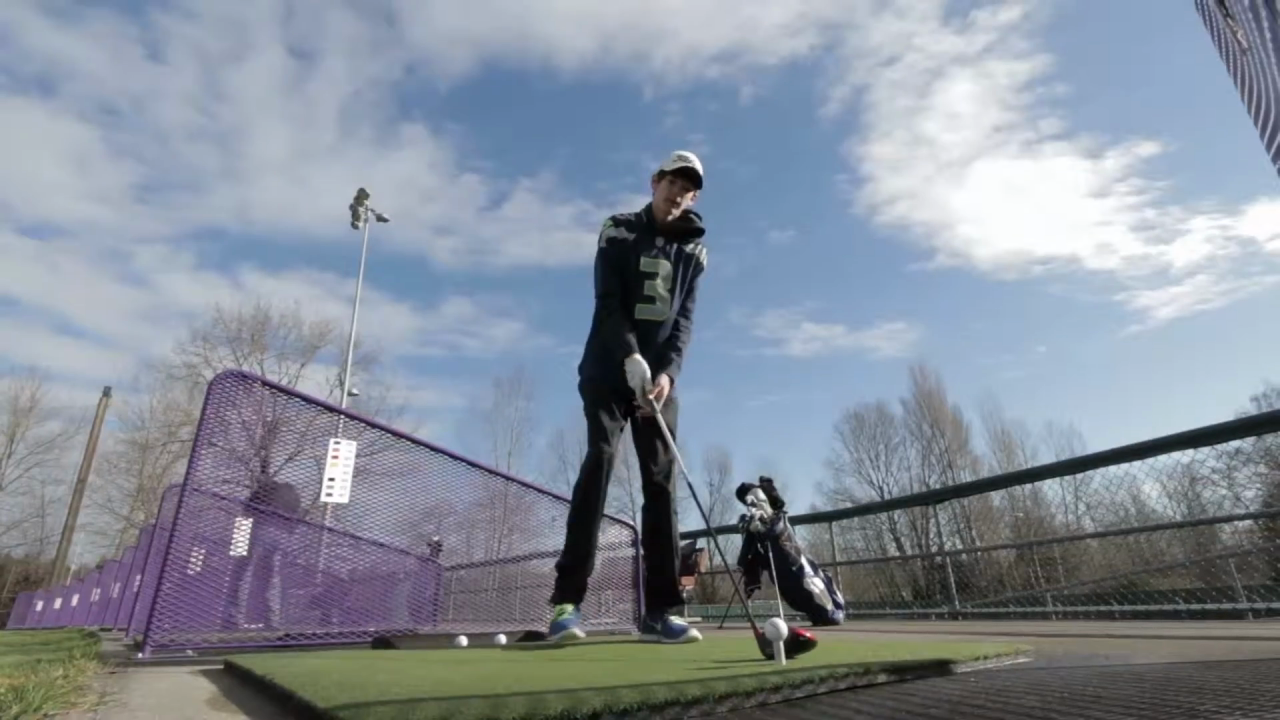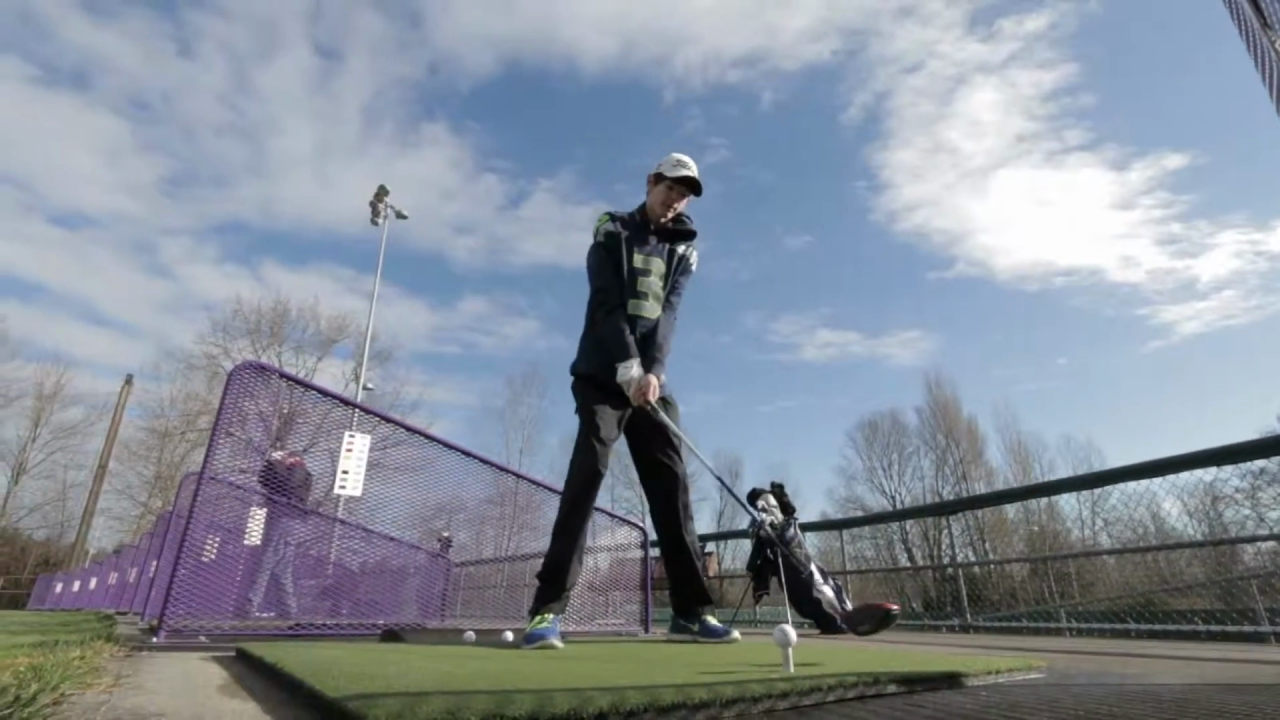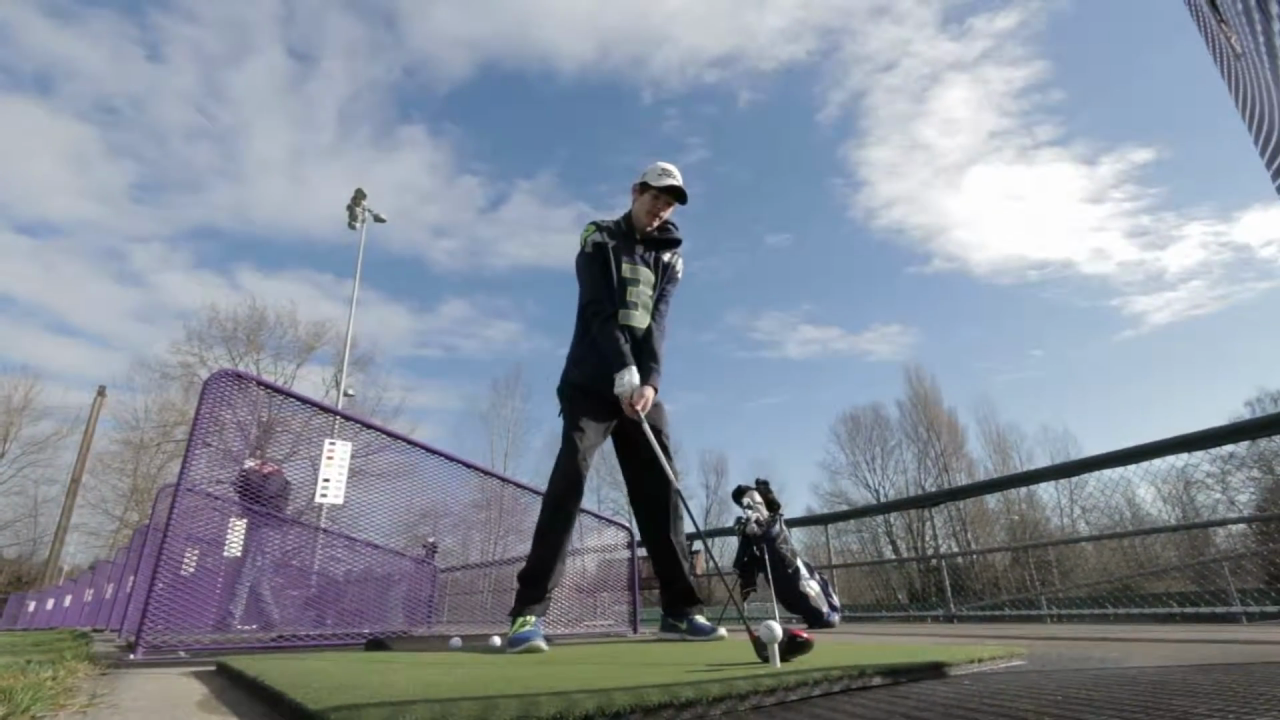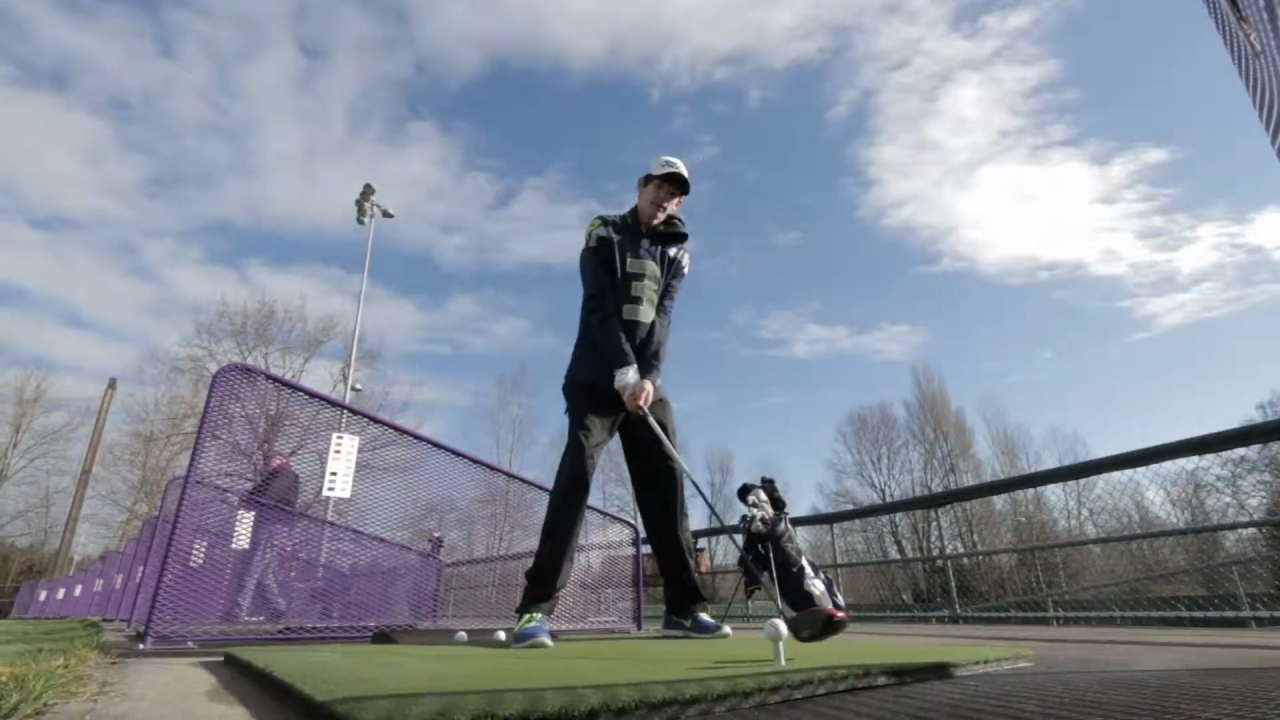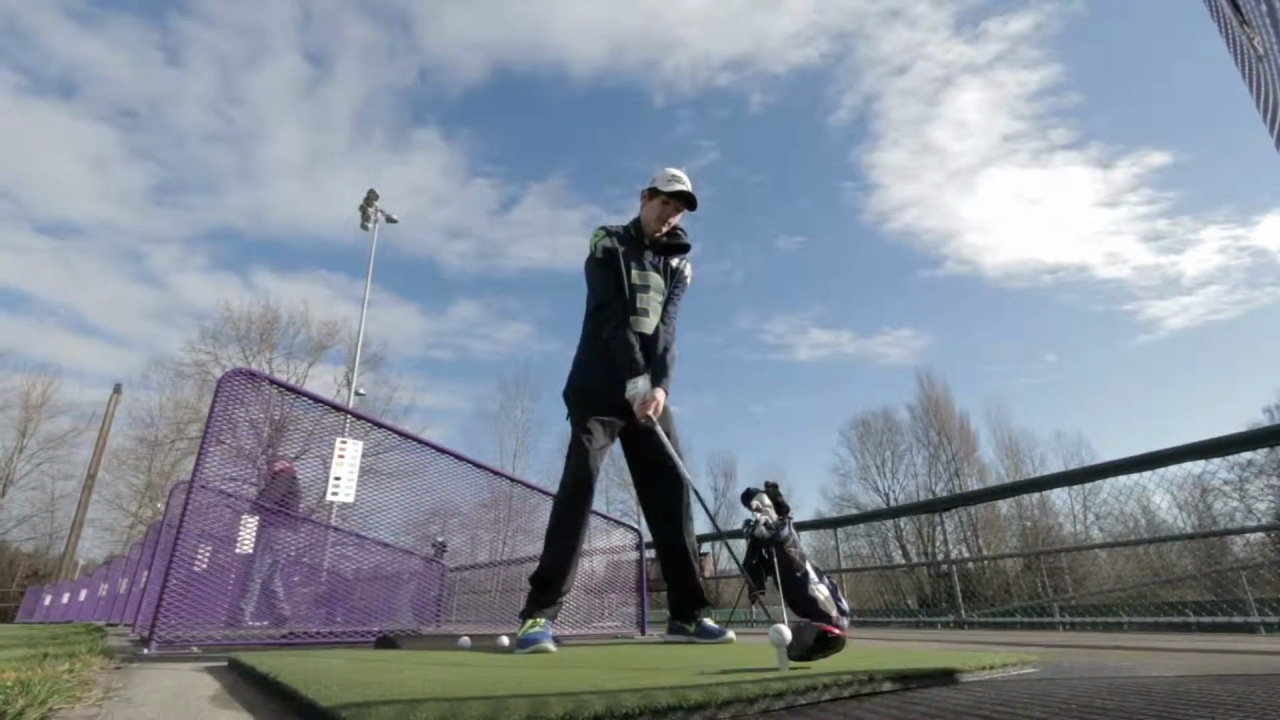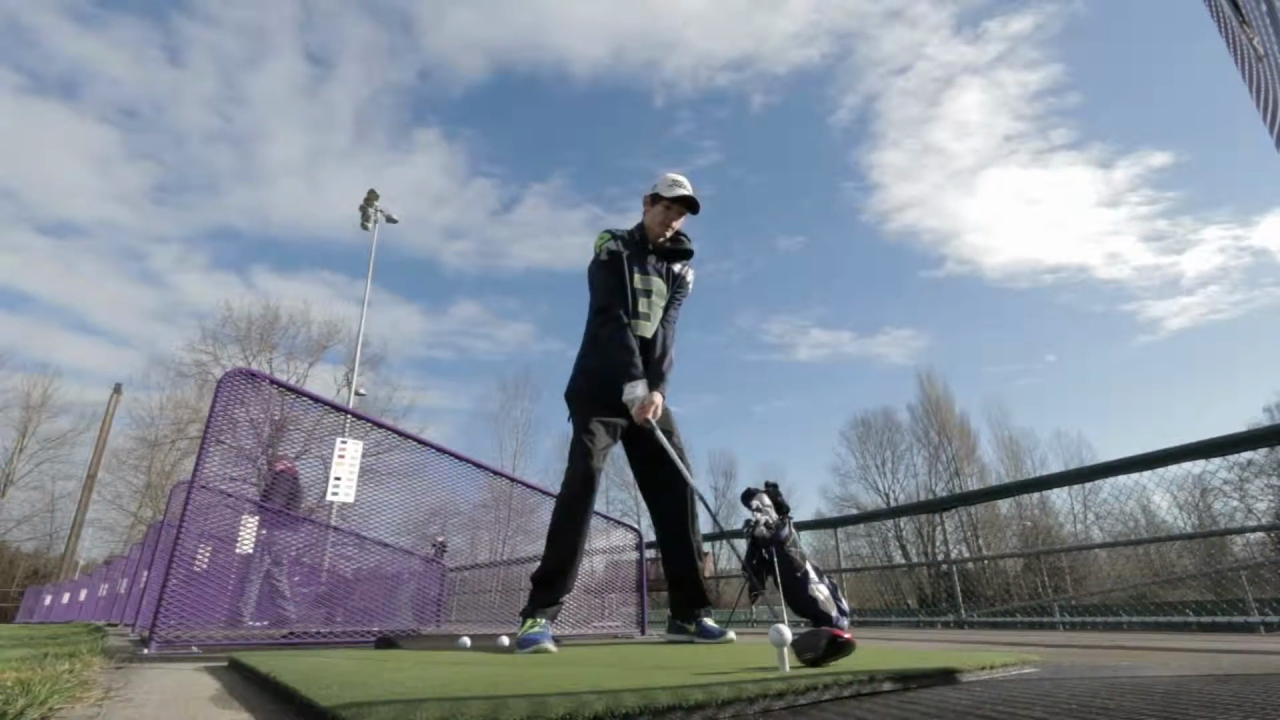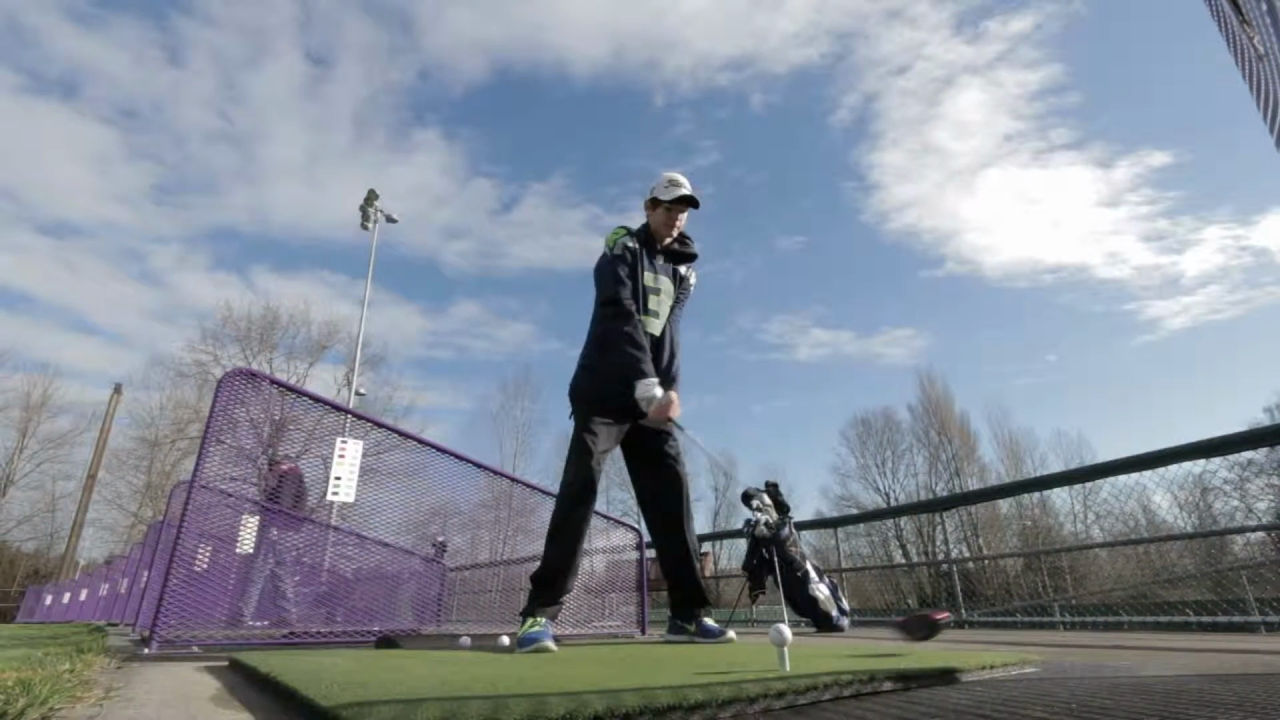
dt=0.7s
person 1, frame 1
left shoulder: (693, 250)
right shoulder: (619, 232)
left elbow: (684, 320)
right elbow: (608, 303)
left wrist: (667, 373)
right wrist: (631, 358)
left hip: (660, 381)
right hip: (608, 374)
left knee: (661, 483)
right knee: (599, 463)
left ankle: (660, 609)
right ankle: (569, 599)
person 1, frame 2
left shoulder: (684, 249)
right shoulder: (612, 230)
left elbow: (668, 313)
right elbow: (607, 302)
left wrist: (653, 372)
right wrist: (628, 365)
left hip: (652, 379)
right hip: (602, 374)
left knee: (671, 484)
right knee: (588, 469)
left ankle: (689, 609)
right ankle: (548, 609)
person 1, frame 3
left shoulder: (669, 257)
right shoulder: (599, 239)
left elbow: (657, 322)
right elbow: (600, 313)
left wrist: (649, 382)
right wrist: (624, 376)
left hip: (641, 388)
right hip: (591, 384)
left knee: (661, 490)
right knee: (570, 477)
left ankle: (679, 610)
right ankle: (529, 611)
person 1, frame 4
left shoulder: (676, 252)
right shoulder: (605, 233)
left elbow: (661, 317)
right elbow: (602, 307)
left wrist: (649, 377)
right wrist: (624, 372)
left hip: (647, 382)
right hip: (596, 378)
left knee: (667, 485)
right knee: (577, 474)
left ankle: (683, 607)
right ankle: (536, 608)
person 1, frame 5
left shoulder: (677, 262)
right shoulder: (608, 244)
left elbow: (664, 326)
right elbow: (612, 318)
left wrist: (660, 385)
right wrist: (637, 380)
left hip: (649, 390)
right hip: (598, 386)
left knee: (671, 489)
right knee: (581, 477)
left ankle: (687, 613)
right ankle: (539, 613)
person 1, frame 6
left shoulder: (680, 268)
right shoulder: (613, 248)
left elbow: (665, 331)
right elbow: (614, 321)
left wrist: (656, 390)
right wrist: (633, 386)
left hip: (649, 393)
right hip: (600, 390)
left knee: (677, 489)
right knee: (582, 481)
left ankle: (688, 613)
right ankle: (540, 613)
person 1, frame 7
left shoulder: (683, 268)
right shoulder: (622, 247)
left elbow: (668, 330)
right elbow: (623, 318)
left wrist: (670, 389)
right wrist: (647, 384)
left hip: (651, 397)
right hip: (605, 390)
left knee: (672, 492)
right knee: (582, 483)
left ankle: (688, 613)
right ankle: (540, 613)
